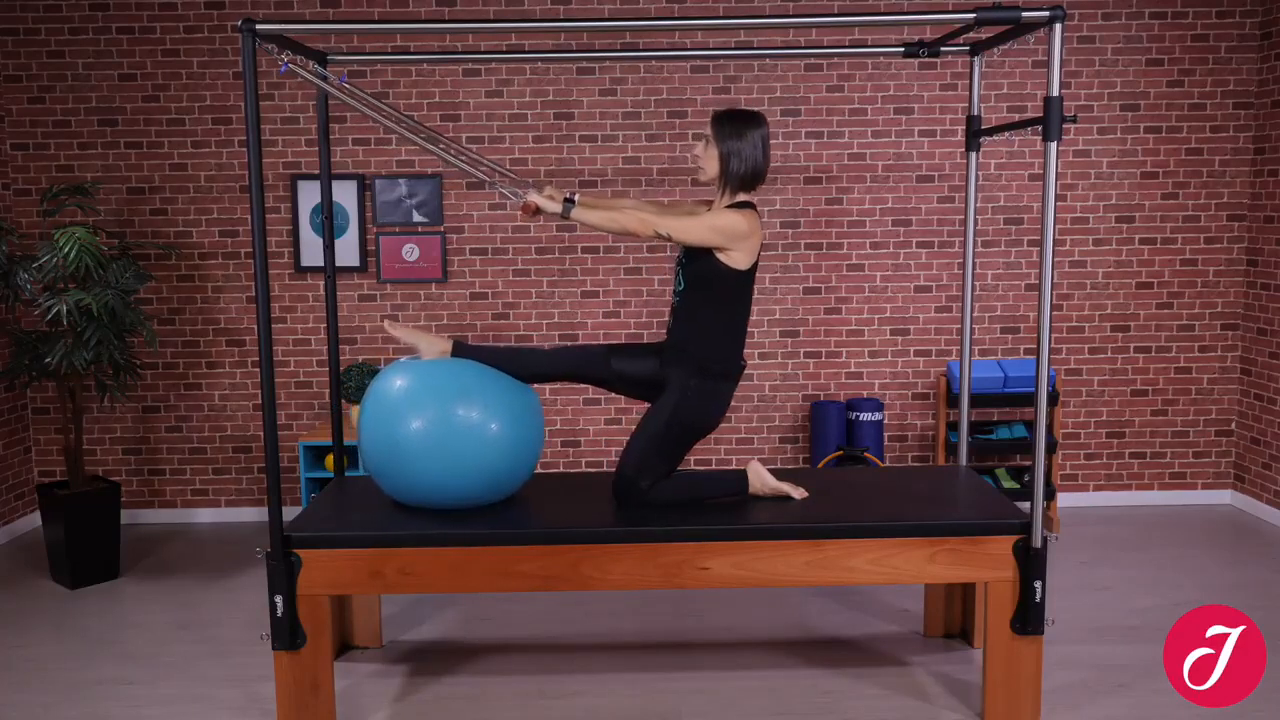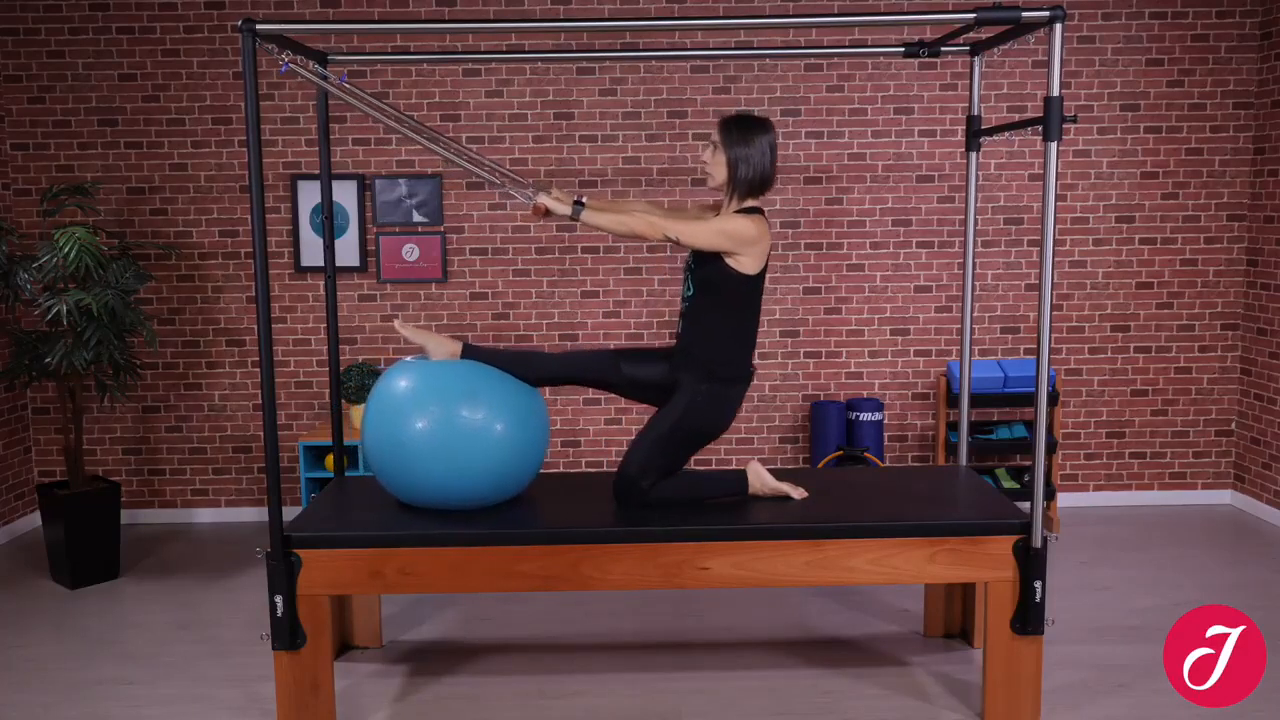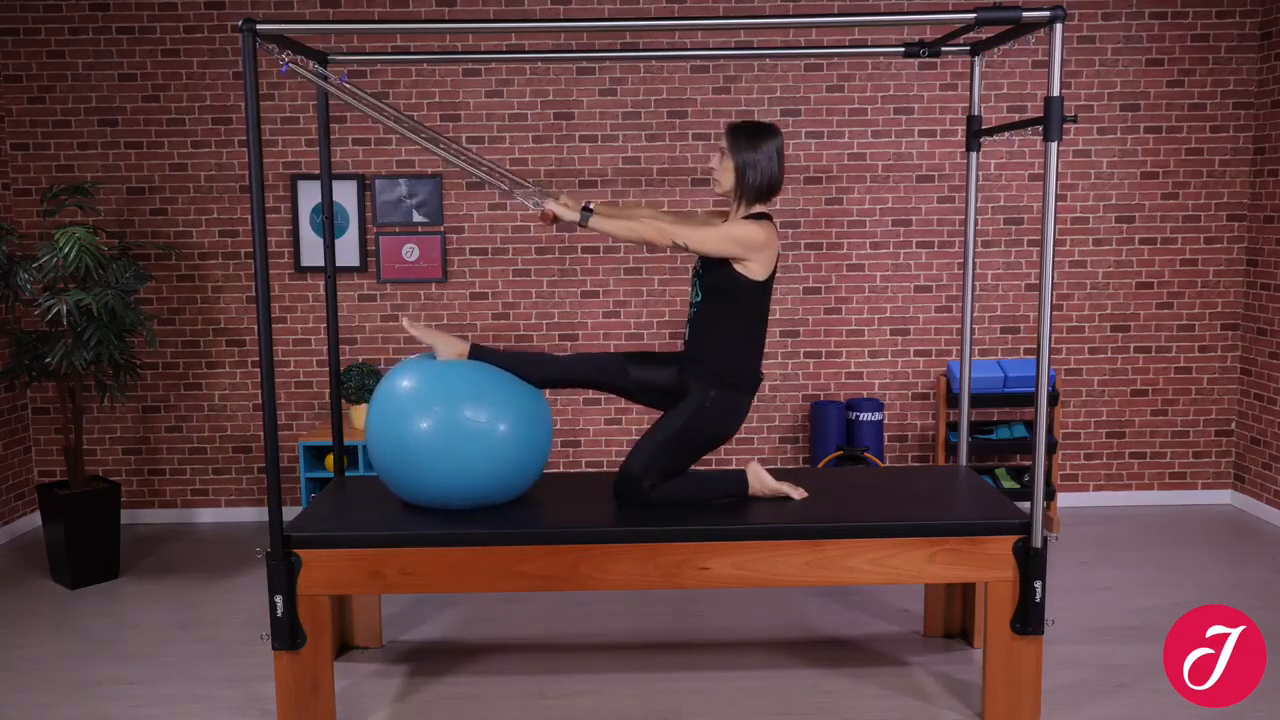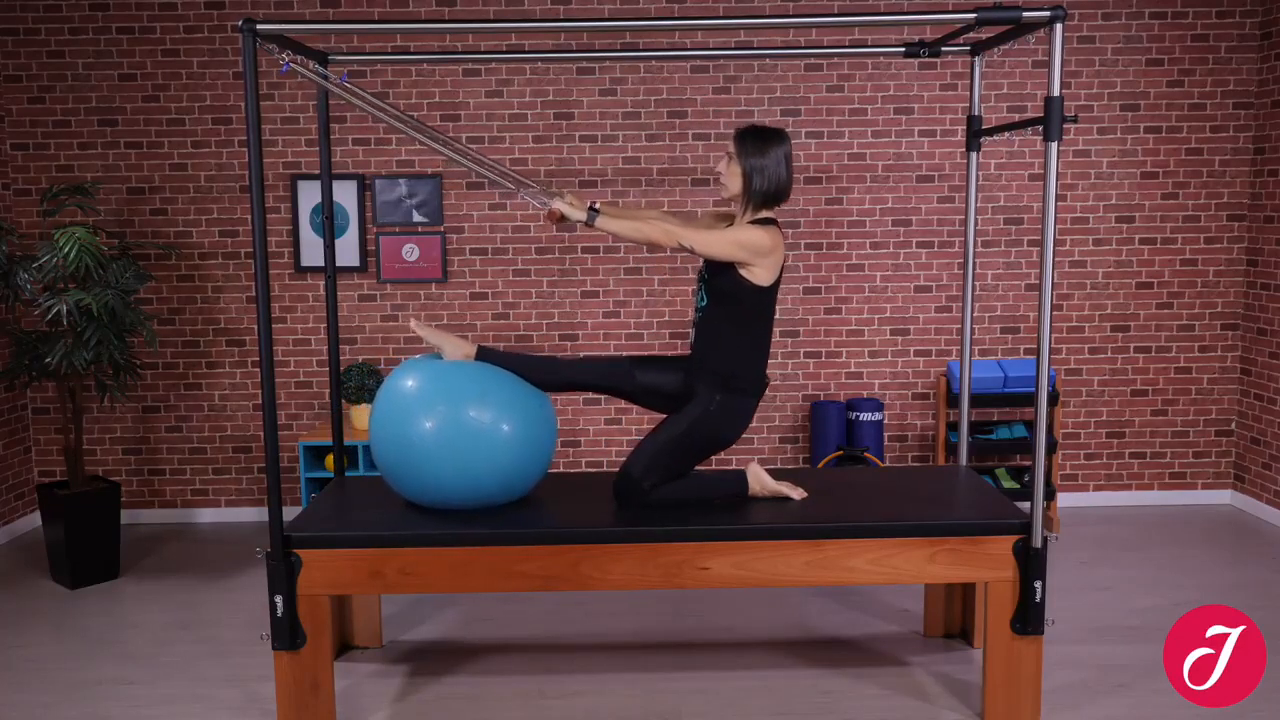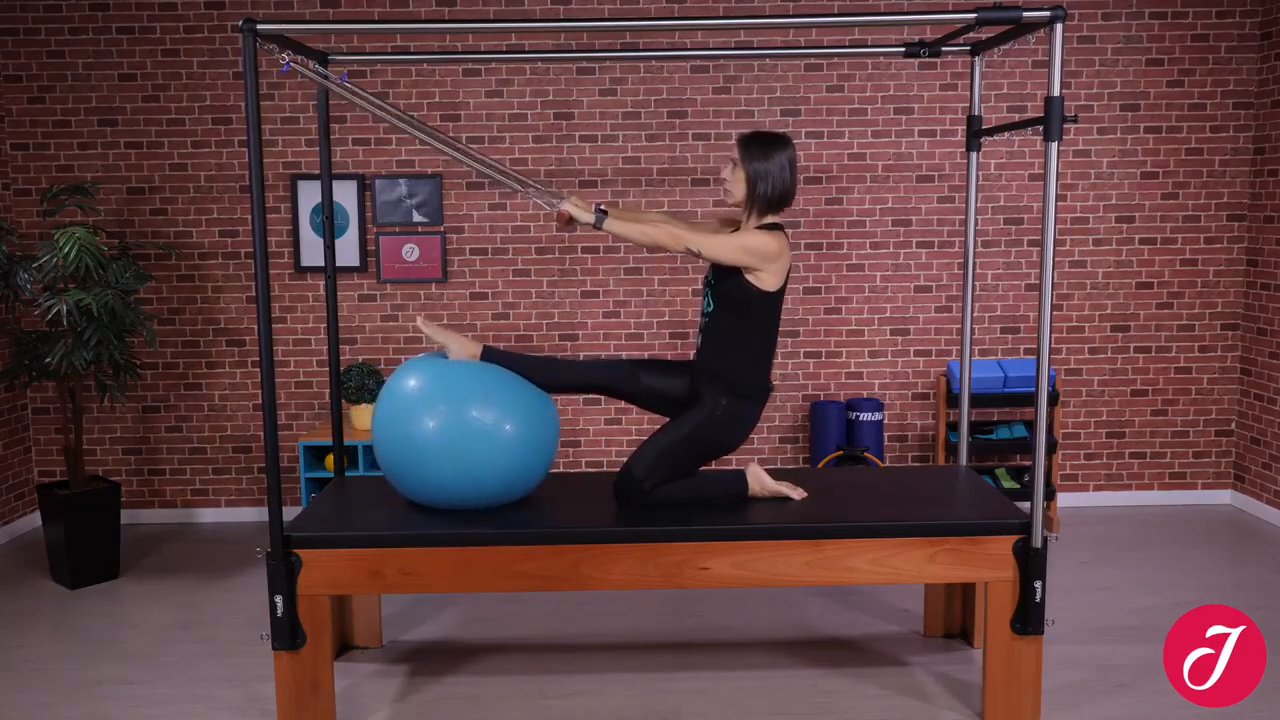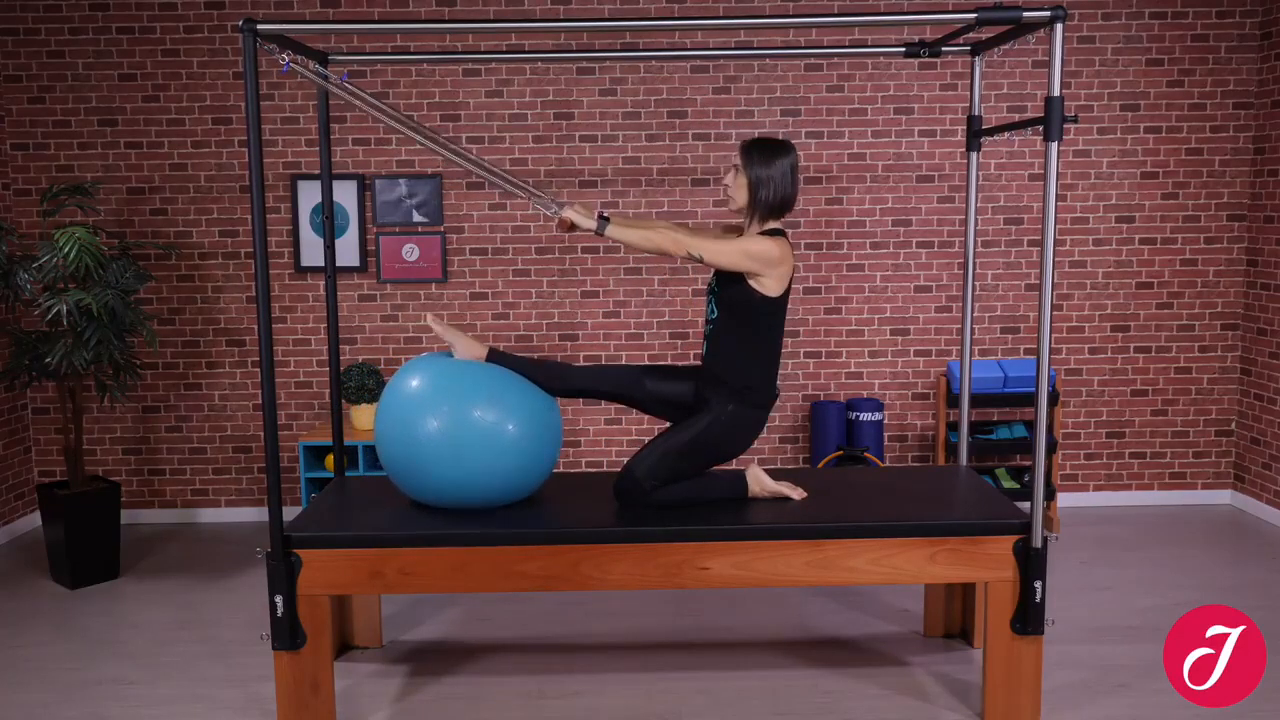
dt=0.3s
person 1, frame 1
left shoulder: (739, 223)
right shoulder: (716, 211)
left elbow: (642, 225)
right elbow: (644, 208)
left wrist: (563, 210)
right wrist: (571, 199)
left hip: (704, 380)
right hip: (676, 361)
left knee: (632, 489)
right knee: (570, 362)
left ankle: (749, 481)
right ankle: (448, 351)
person 1, frame 2
left shoulder: (747, 228)
right shoulder: (723, 215)
left elbow: (651, 229)
right elbow: (652, 211)
left wrist: (572, 212)
right wrist: (577, 203)
left hip: (713, 386)
right hip: (686, 367)
left knee: (632, 488)
right knee: (575, 366)
left ankle: (748, 482)
right ankle: (458, 353)
person 1, frame 3
left shoulder: (756, 234)
right shoulder: (730, 222)
left elbow: (660, 235)
right elbow: (661, 218)
left wrist: (581, 219)
right wrist: (586, 208)
left hip: (721, 391)
right hip: (692, 371)
left knee: (632, 489)
right knee: (582, 369)
left ankle: (749, 482)
right ankle: (465, 353)
person 1, frame 4
left shoulder: (762, 239)
right shoulder: (735, 224)
left elbow: (666, 237)
right elbow: (665, 220)
left wrist: (588, 218)
right wrist: (591, 209)
left hip: (726, 396)
right hip: (699, 375)
left knee: (632, 489)
left ankle: (748, 483)
right ankle: (471, 355)
person 1, frame 5
left shoulder: (768, 244)
right shoulder: (741, 231)
left elbow: (672, 240)
right elbow: (670, 224)
left wrist: (595, 219)
right wrist: (598, 212)
left hip: (732, 401)
right hip: (704, 380)
left knee: (632, 489)
left ankle: (747, 483)
right ankle: (478, 354)
person 1, frame 6
left shoulder: (771, 251)
right shoulder: (744, 237)
left elbow: (674, 245)
right elbow: (672, 231)
left wrist: (597, 225)
right wrist: (597, 218)
left hip: (737, 407)
right hip: (710, 386)
left knee: (632, 489)
left ankle: (748, 484)
right ankle: (483, 357)
